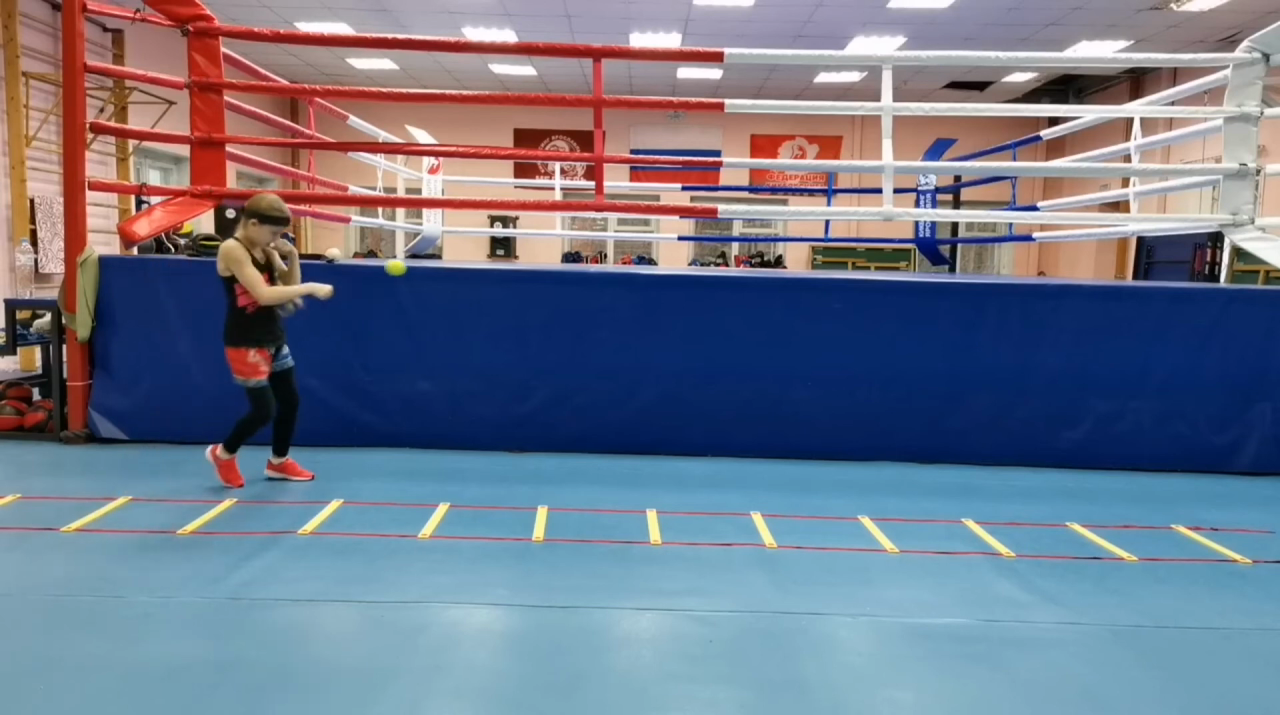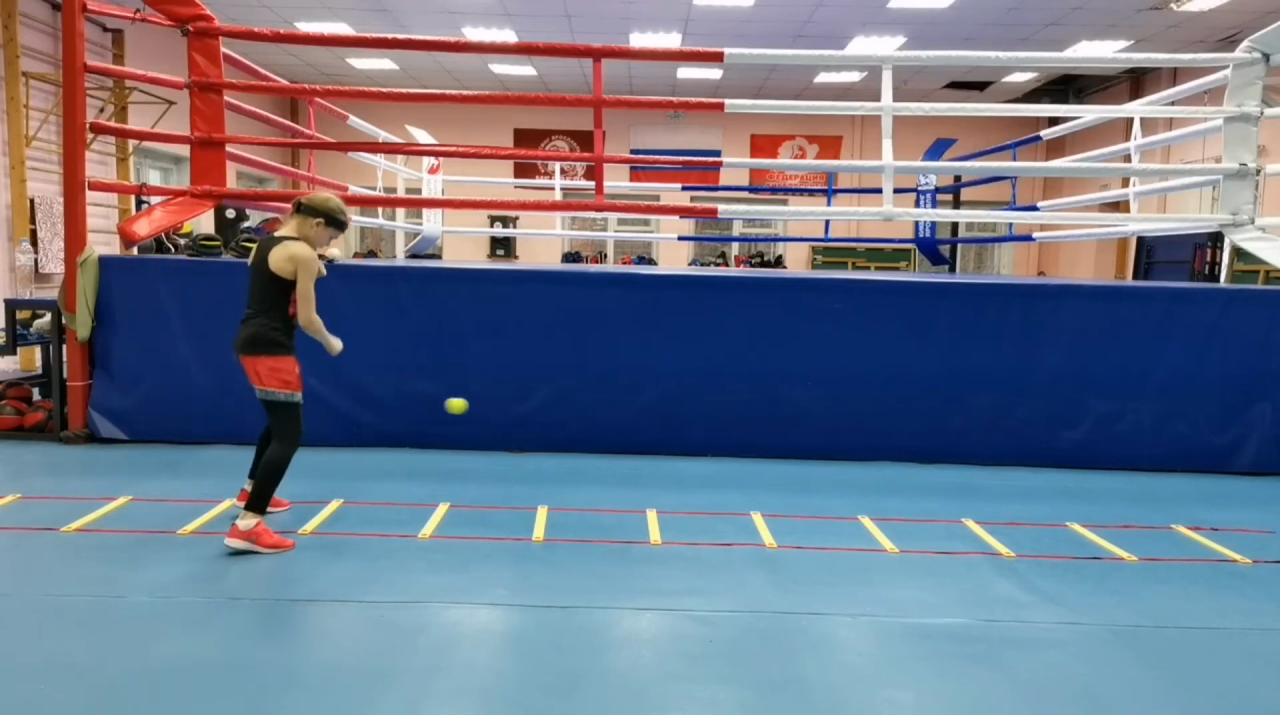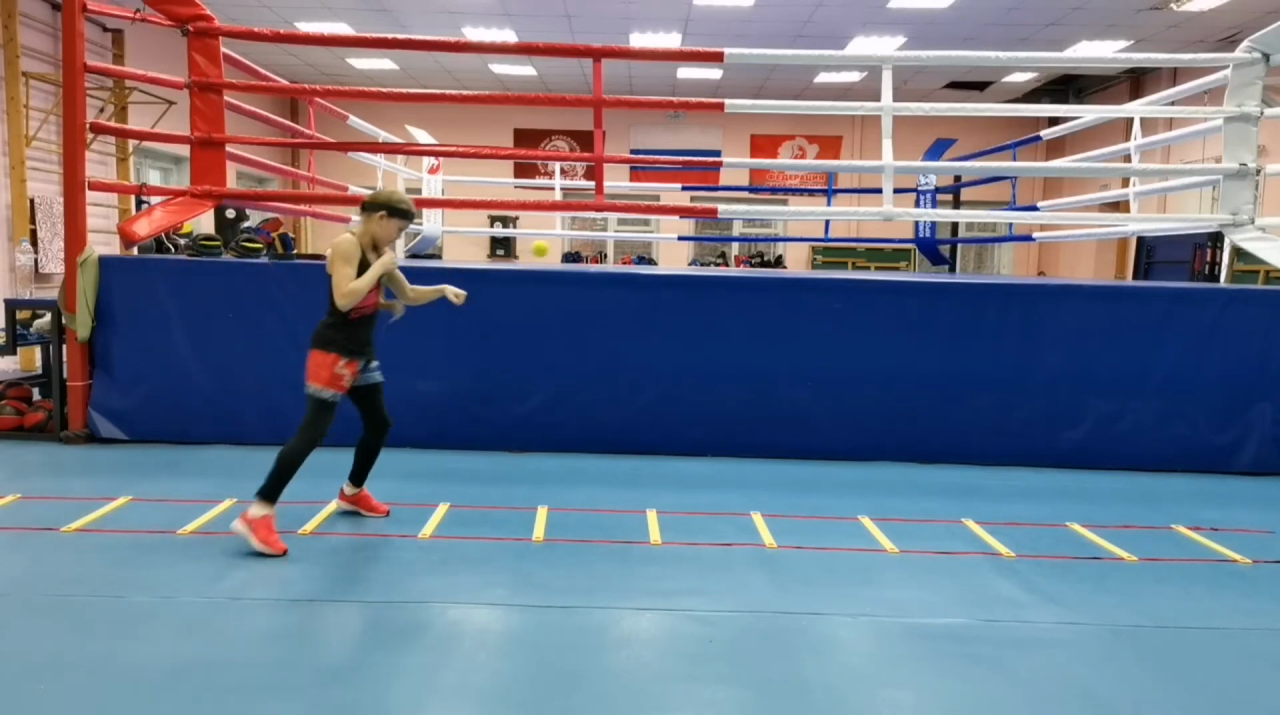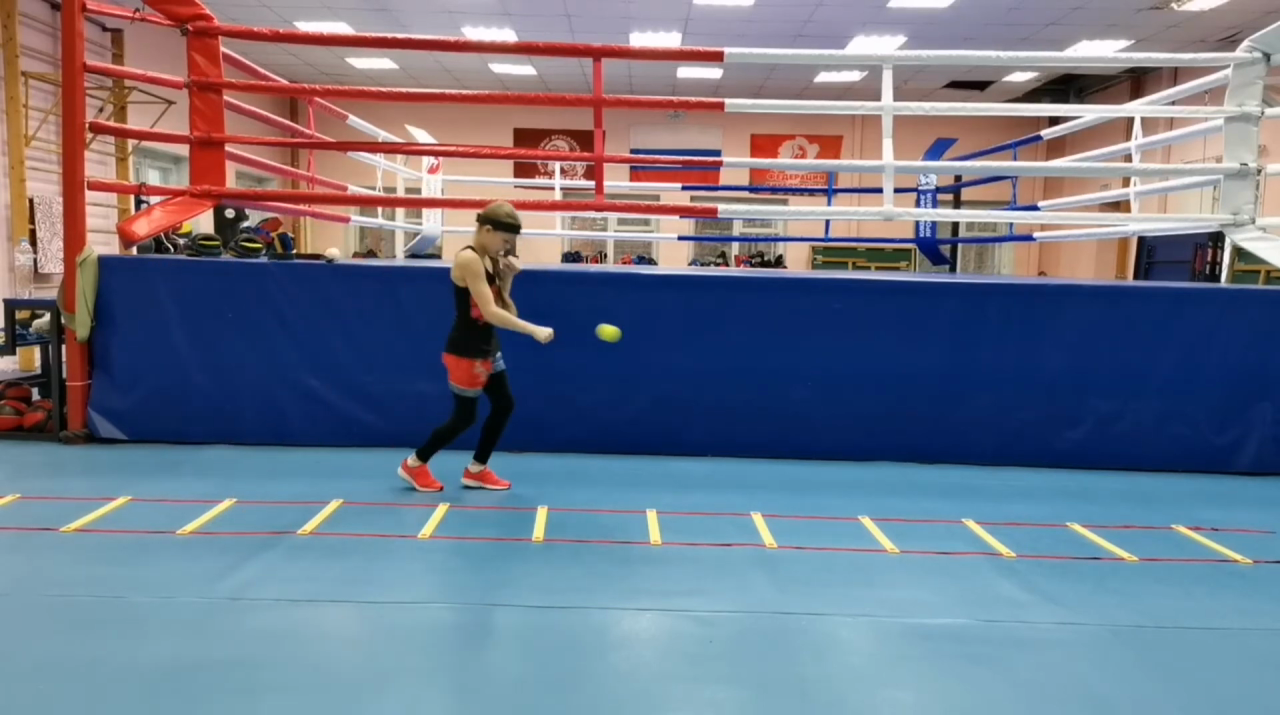
dt=0.7s
person 1, frame 1
left shoulder: (268, 250)
right shoulder: (232, 249)
left elbow: (289, 298)
right elbow: (265, 295)
left wrist: (289, 262)
right wrist: (313, 288)
left hip: (274, 339)
right hip: (246, 344)
left knee: (290, 400)
right knee: (262, 411)
left ankle: (280, 460)
right ankle: (222, 452)
person 1, frame 2
left shoulder: (268, 242)
right shoulder: (303, 254)
right elbow: (306, 317)
right wrist: (329, 342)
left hip: (253, 344)
right hip: (272, 351)
left knee: (281, 422)
right knee: (288, 437)
left ankle: (253, 489)
right ankle: (247, 526)
person 1, frame 3
left shoulder: (379, 252)
right shoulder: (347, 244)
left elbow: (407, 294)
right elbow: (344, 299)
left wrist: (441, 290)
right wrist: (380, 267)
left hip: (363, 353)
right hip: (333, 352)
left knee: (380, 424)
right knee: (312, 433)
left ankle: (353, 490)
right ankle: (258, 513)
person 1, frame 4
left shoulder: (492, 259)
right shoulder: (468, 260)
left elbow: (498, 302)
right elbow: (490, 312)
left wrist: (508, 276)
right wrist: (533, 330)
left hip: (487, 349)
right hip: (466, 352)
left knee: (505, 405)
right knee: (464, 417)
left ankle: (476, 470)
right ankle: (414, 464)
